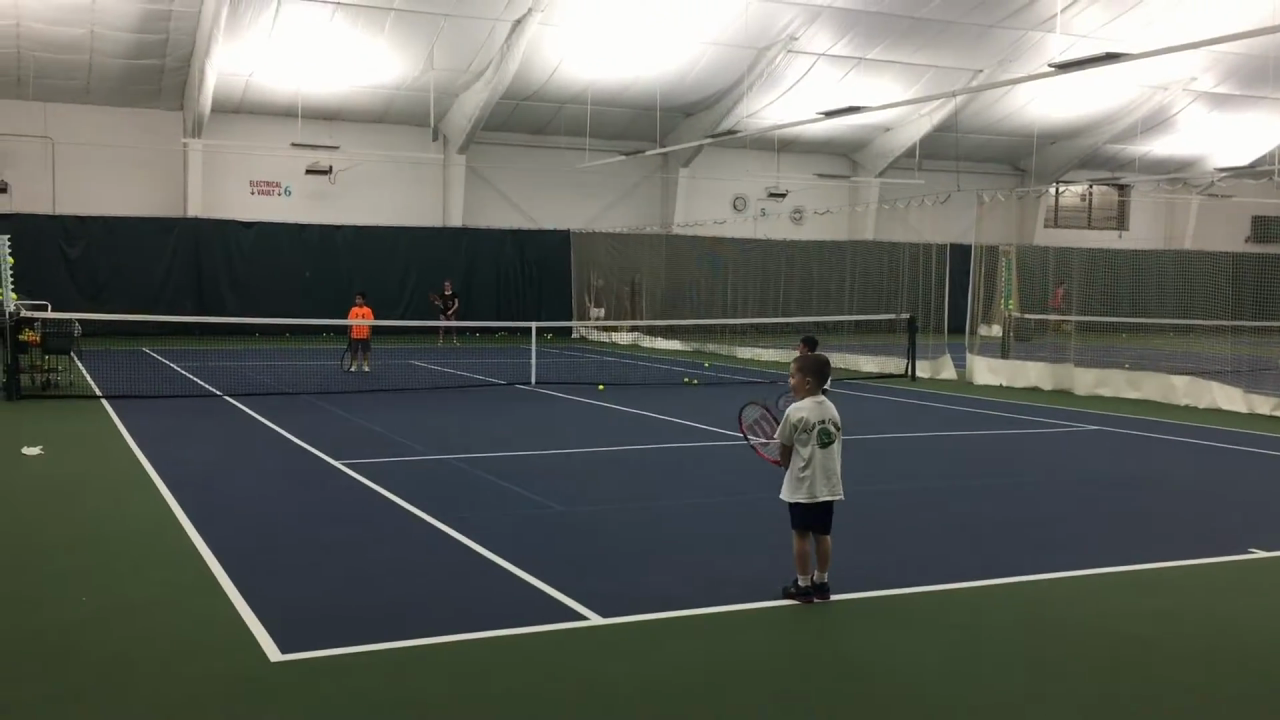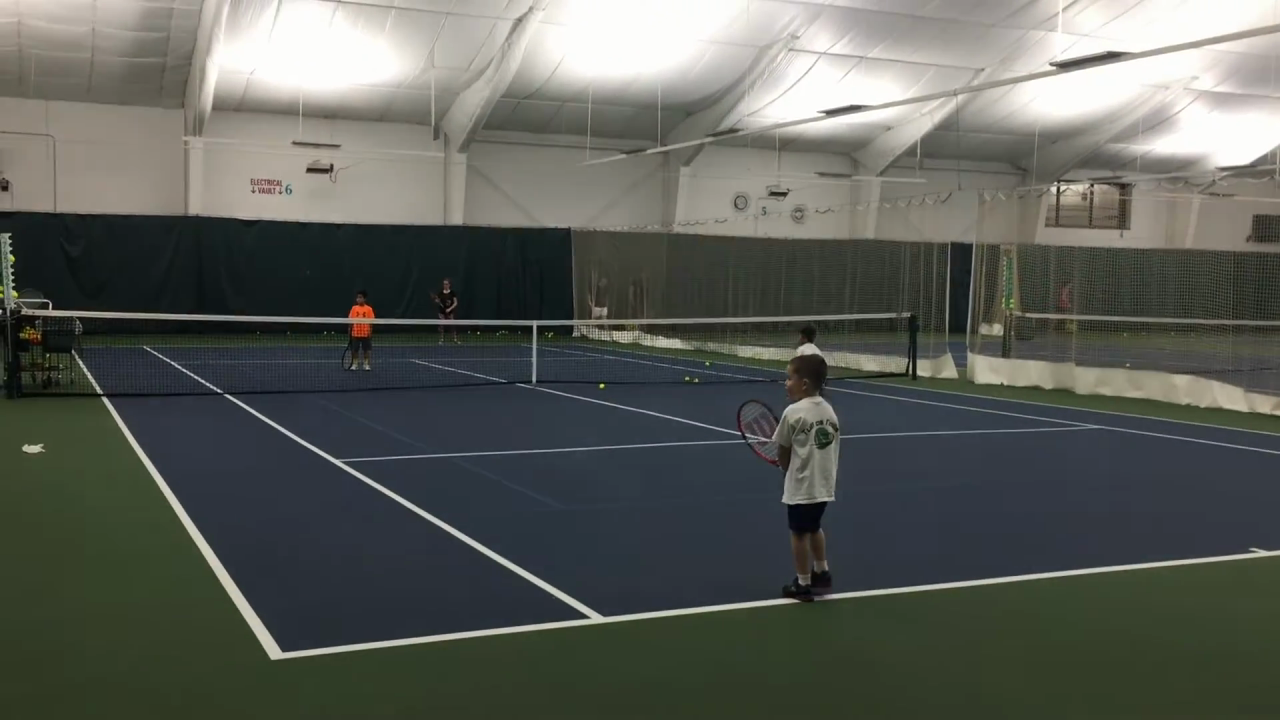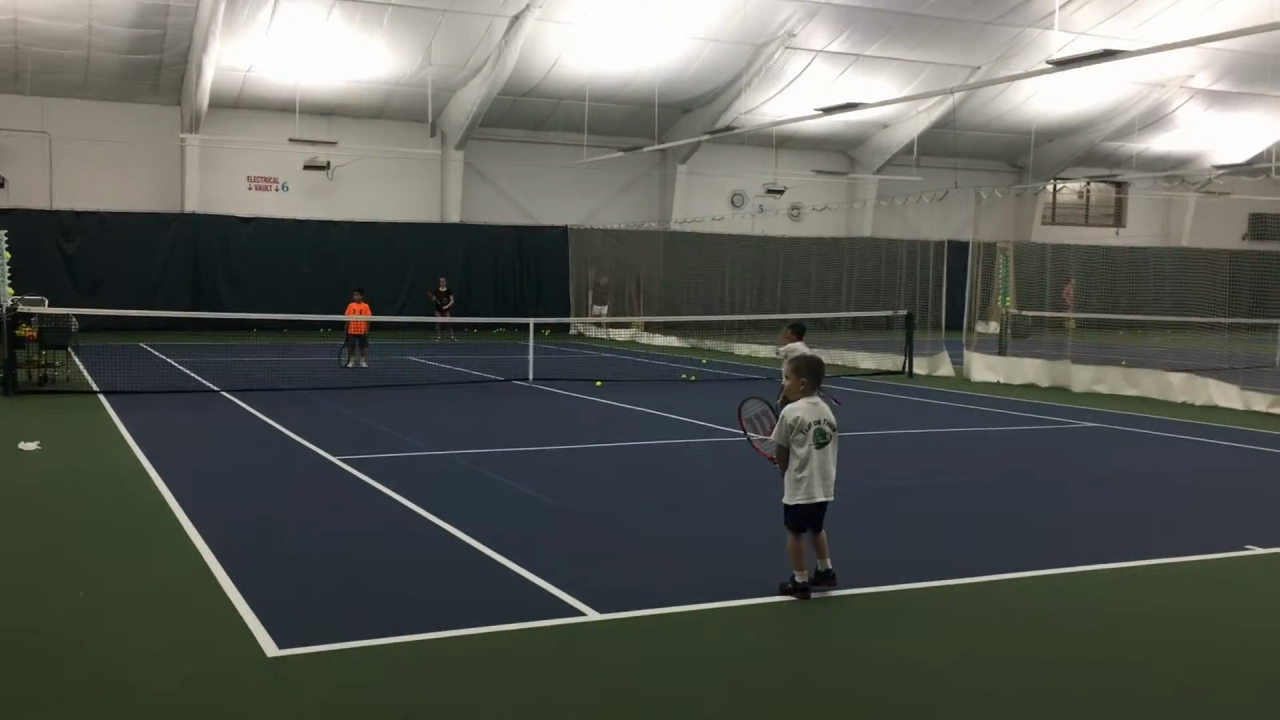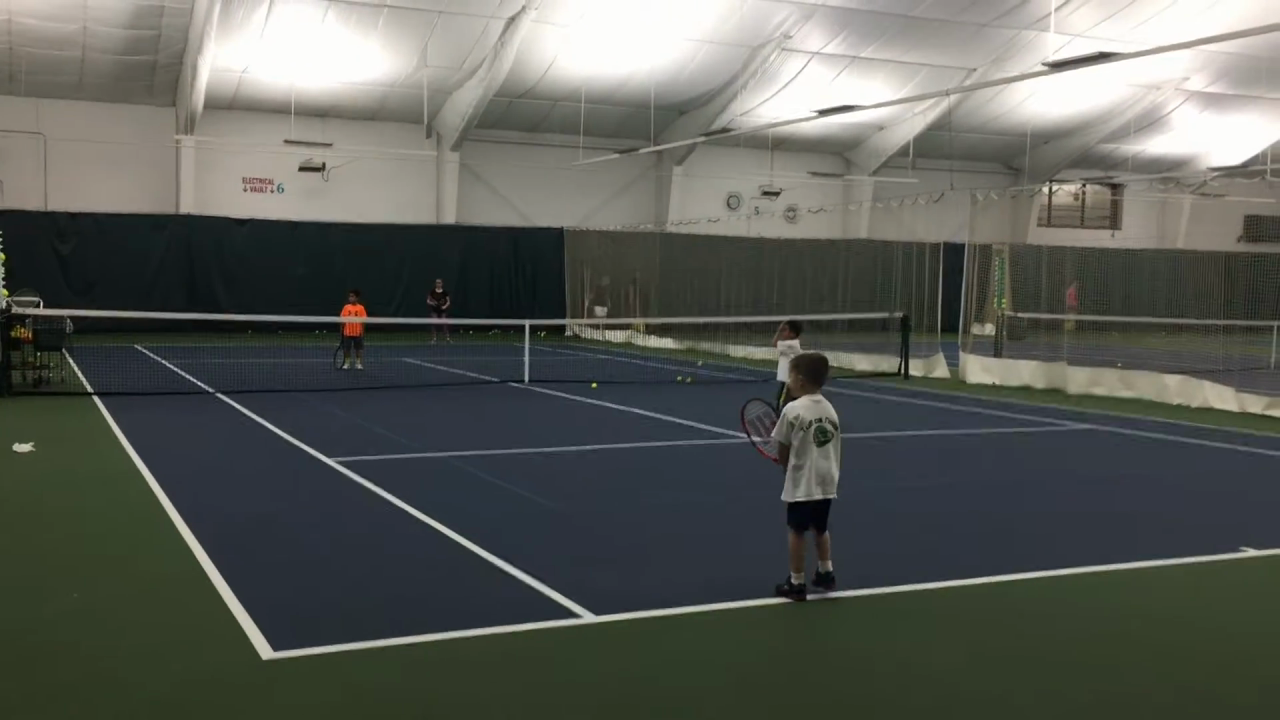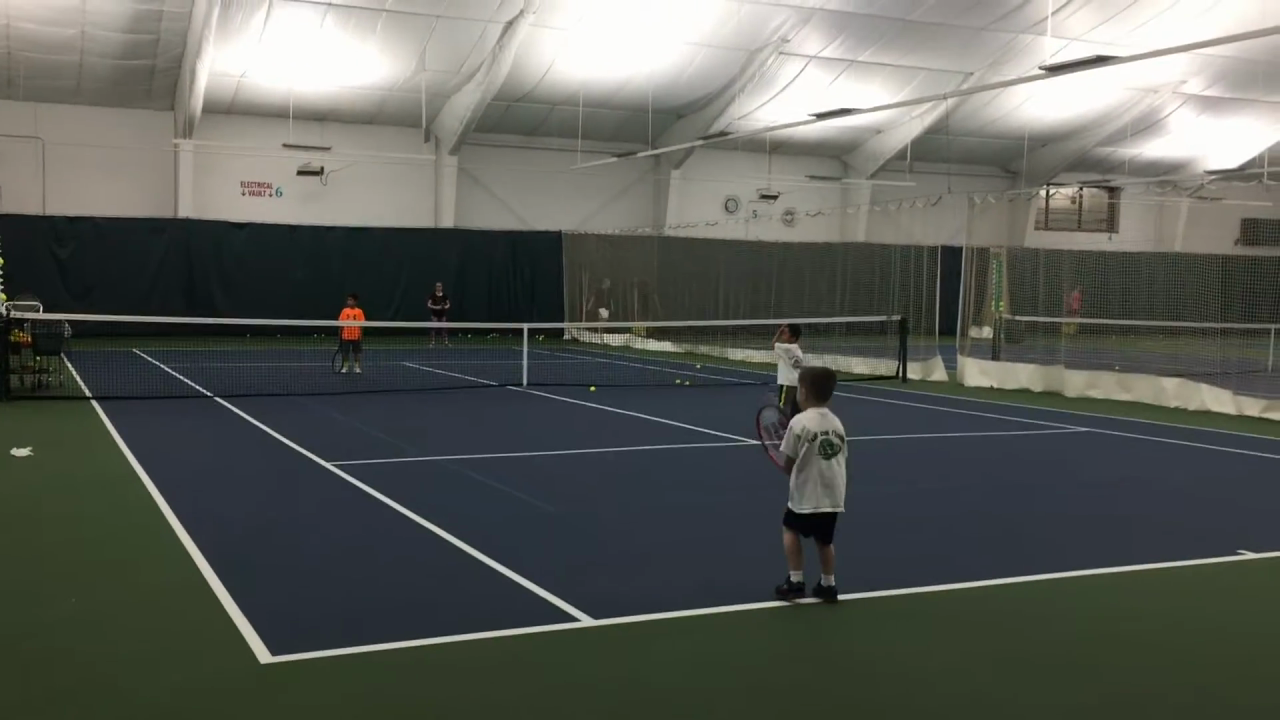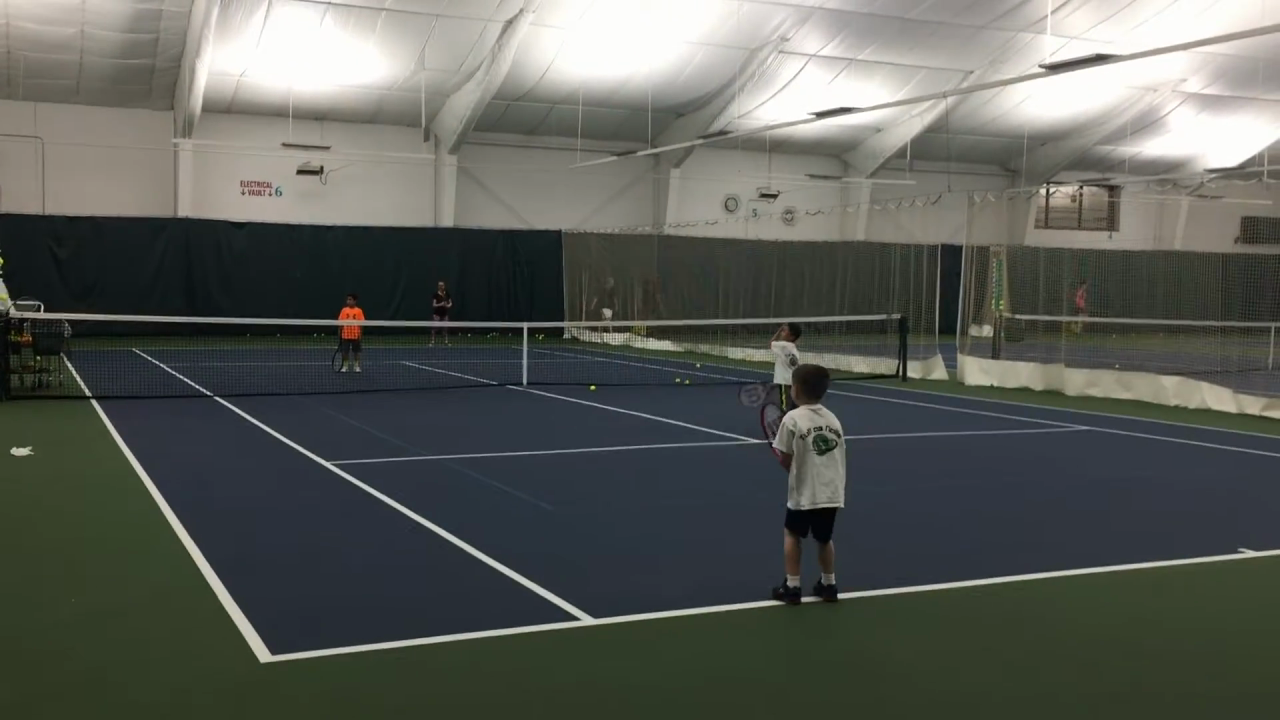
dt=0.2s
person 1, frame 1
left shoulder: (796, 411)
right shoulder: (831, 409)
left elbow: (784, 451)
right elbow: (831, 445)
left wrist: (788, 467)
left hip: (803, 486)
right hip: (829, 484)
left knee: (802, 534)
right knee: (822, 534)
left ankle: (803, 586)
right ankle: (821, 583)
person 1, frame 2
left shoulder: (793, 412)
right shoulder: (829, 410)
left elbow: (784, 452)
right elbow: (829, 446)
left wrist: (787, 470)
left hip: (802, 485)
right hip: (824, 484)
left knee: (799, 533)
right knee: (814, 528)
left ankle: (803, 585)
right ankle: (821, 572)
person 1, frame 3
left shoulder: (791, 412)
right shoulder: (826, 410)
left elbow: (781, 452)
right elbow: (828, 446)
left wrist: (786, 471)
left hip: (801, 485)
right hip: (824, 484)
left knee: (795, 532)
right knee: (816, 528)
left ankle: (800, 582)
right ankle: (825, 570)
person 1, frame 4
left shoulder: (793, 410)
right shoulder: (830, 409)
left elbow: (783, 450)
right elbow: (833, 446)
left wrist: (786, 465)
left hip: (802, 484)
right hip: (827, 483)
left knee: (796, 531)
right knee: (819, 528)
left ankle: (796, 584)
right ankle: (826, 573)
person 1, frame 5
left shoulder: (800, 422)
right shoulder: (836, 423)
left elbow: (790, 463)
right elbow: (839, 457)
left wrist: (794, 476)
left hip: (806, 495)
right hip: (833, 496)
left knee: (790, 529)
right knee: (824, 539)
left ankle: (795, 581)
right ankle: (828, 584)
person 1, frame 6
left shoulder: (792, 419)
right shoulder: (833, 419)
left elbow: (785, 459)
right elbow: (839, 454)
left hip: (804, 493)
right hip: (832, 493)
left knee: (792, 534)
right knee: (824, 538)
left ankle: (792, 586)
right ankle: (828, 584)
